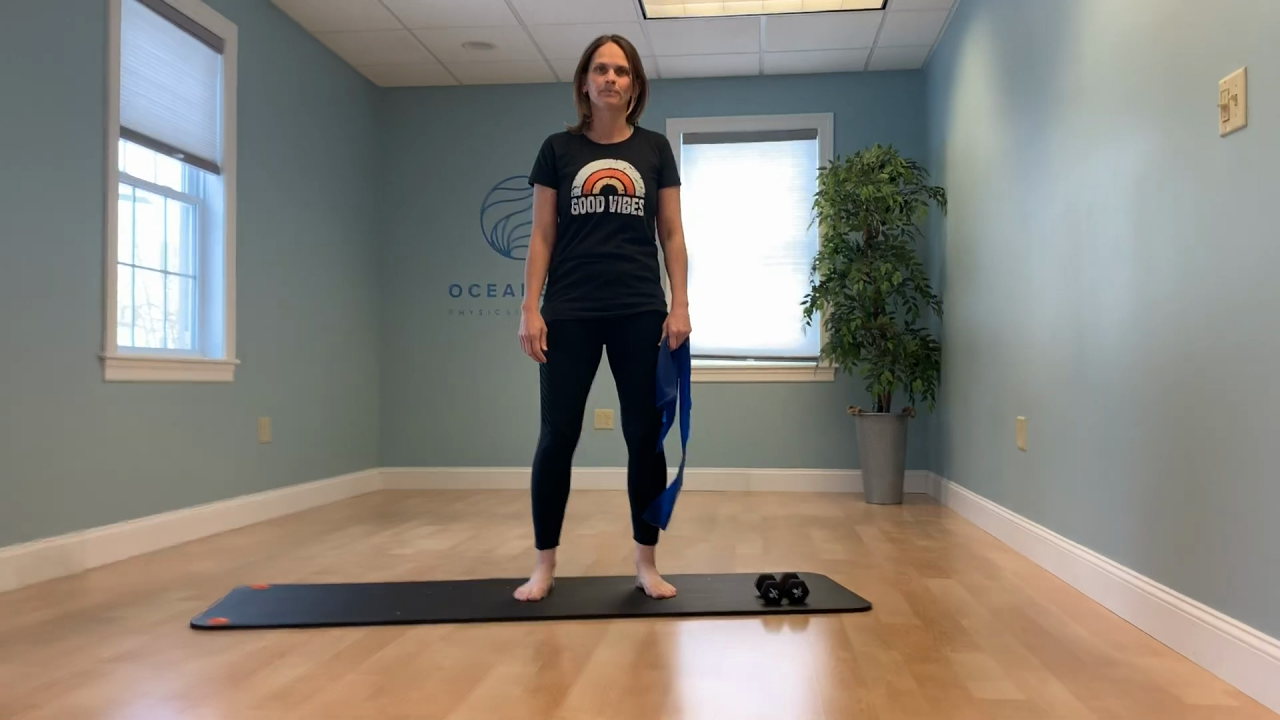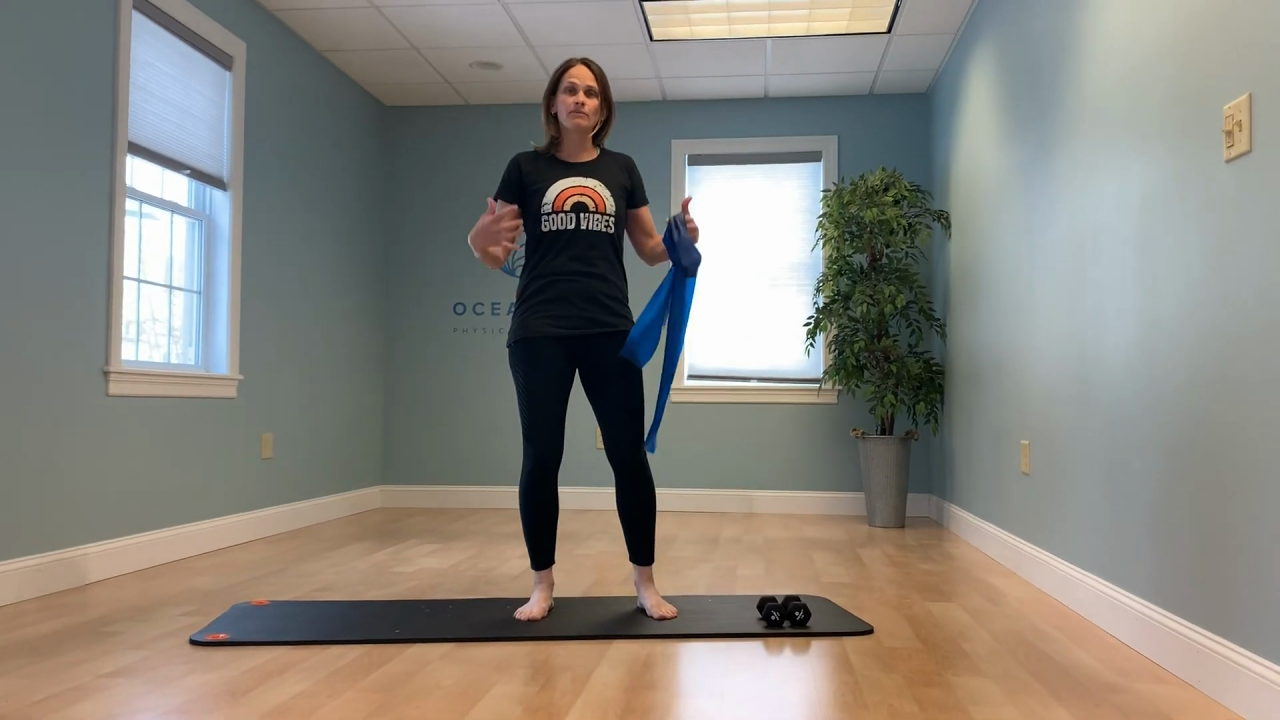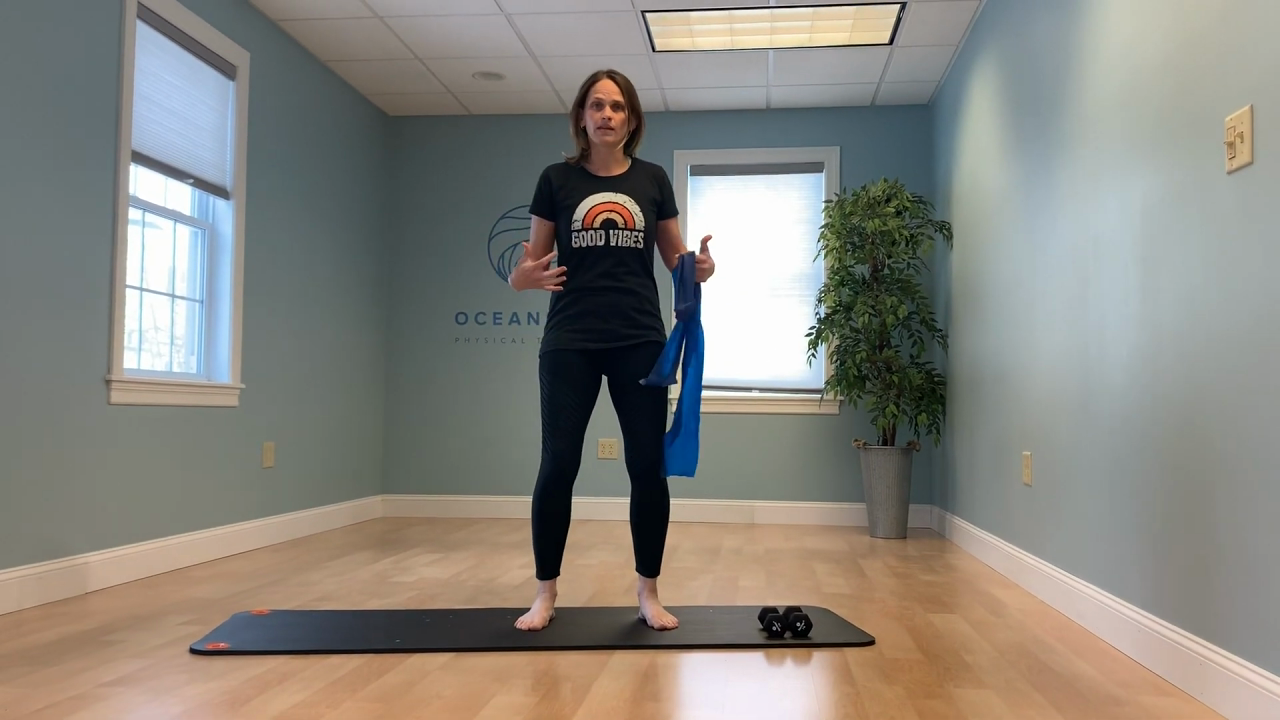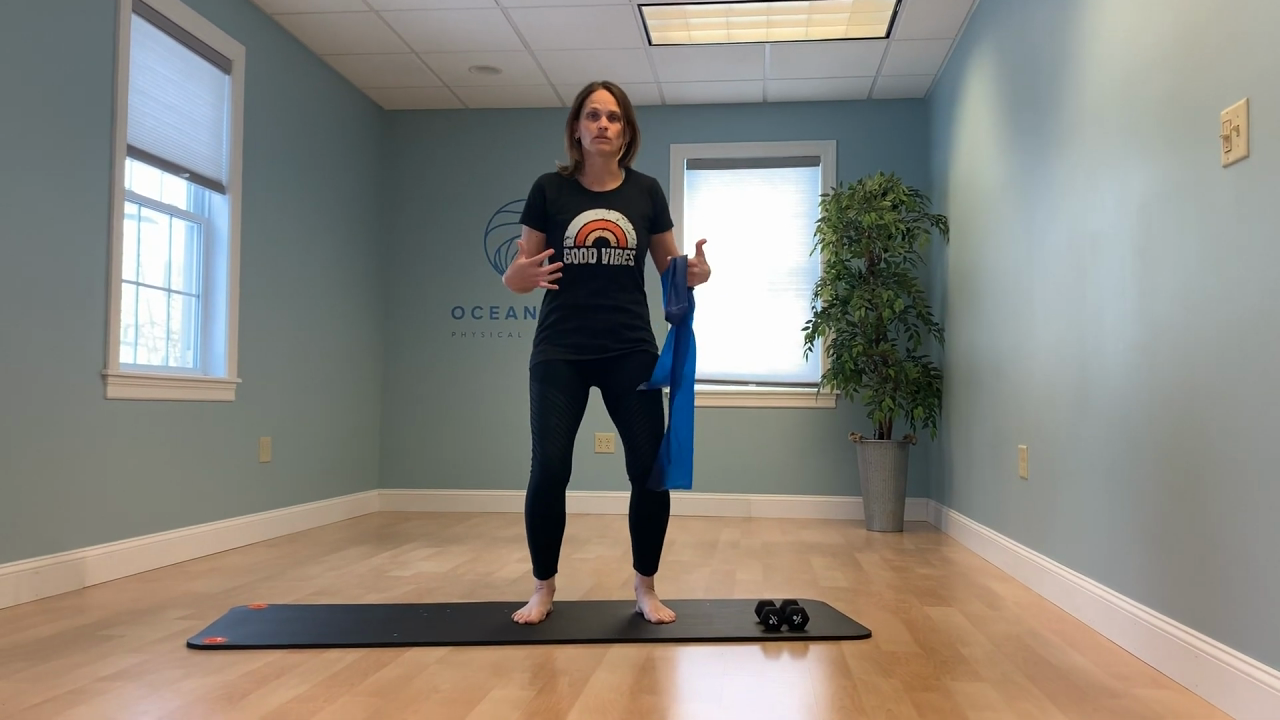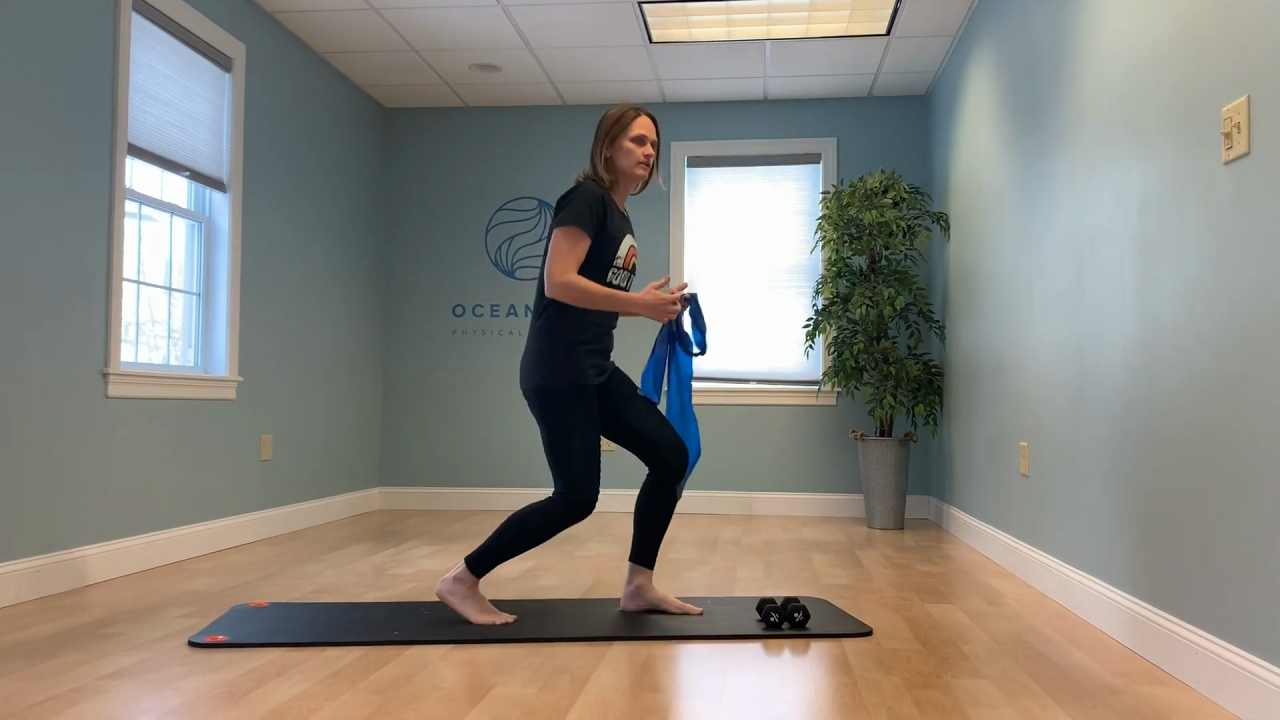
dt=1s
person 1, frame 1
left shoulder: (655, 149)
right shoulder: (558, 149)
left elbow: (672, 235)
right elbow: (542, 236)
left wrist: (680, 305)
right wrist: (531, 308)
left hip: (640, 313)
right hip: (569, 313)
left knee: (645, 437)
right knee: (556, 438)
left ankle: (646, 563)
right ankle: (544, 565)
person 1, frame 2
left shoulder: (621, 169)
right shoulder: (525, 167)
left elbow: (650, 250)
right elbow: (496, 255)
left wrist: (682, 237)
right wrist: (479, 238)
left hip: (610, 330)
right hip: (540, 330)
left knee: (629, 454)
right knee: (541, 456)
left ankle: (645, 583)
right ankle: (542, 585)
person 1, frame 3
left shoulder: (653, 180)
right shoulder: (556, 179)
left elbow: (673, 254)
right elbow: (535, 255)
left wrist: (698, 265)
right wrist: (523, 274)
left hip: (640, 341)
right hip: (570, 341)
left knee: (649, 465)
right knee: (558, 464)
left ankle: (648, 593)
right ankle: (545, 594)
person 1, frame 4
left shoulder: (646, 192)
right shoulder: (550, 190)
left elbow: (667, 264)
right elbow: (519, 272)
left wrist: (695, 270)
right wrist: (519, 278)
left hip: (630, 351)
right hip: (559, 352)
left knee: (650, 468)
right knee: (548, 468)
left ankle: (645, 588)
right ankle: (543, 588)
person 1, frame 5
left shoulder: (620, 216)
right shoulder: (586, 198)
right elbow: (557, 282)
left wrist: (655, 303)
right wrist: (637, 303)
left hip: (596, 371)
right hip: (558, 370)
left knee: (671, 457)
right knee: (576, 498)
left ankle: (639, 585)
right ankle: (462, 580)
